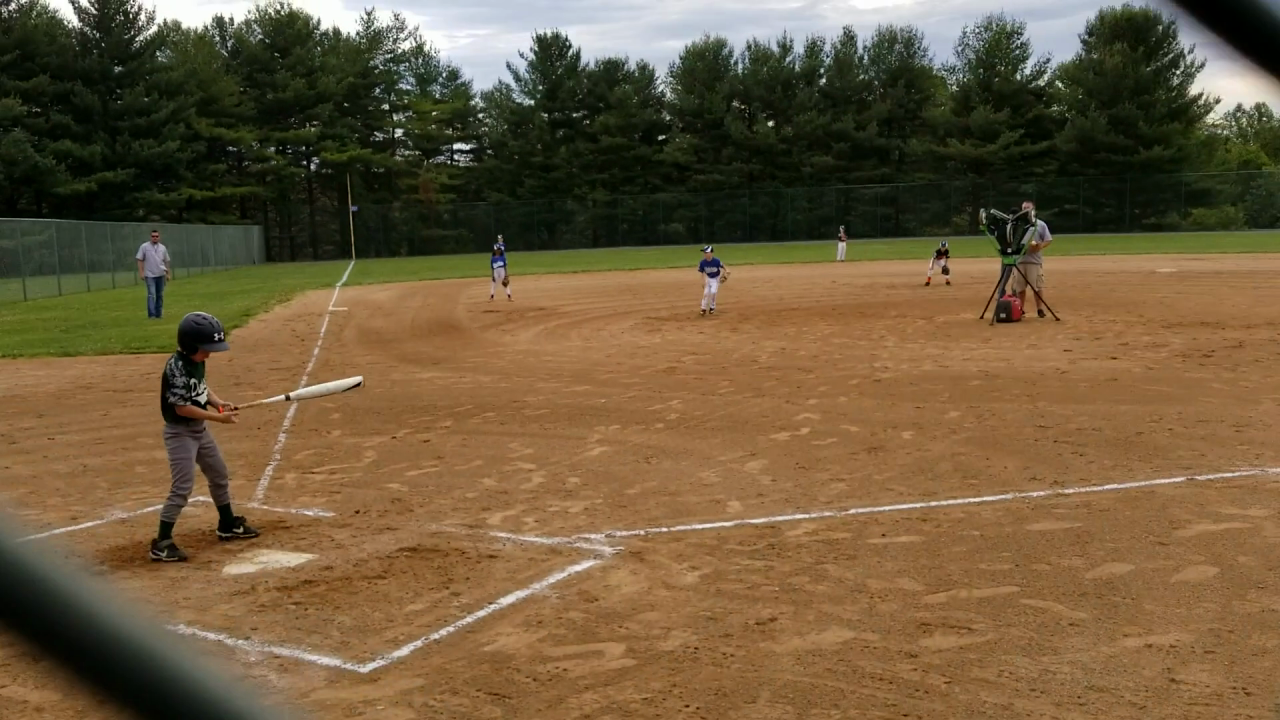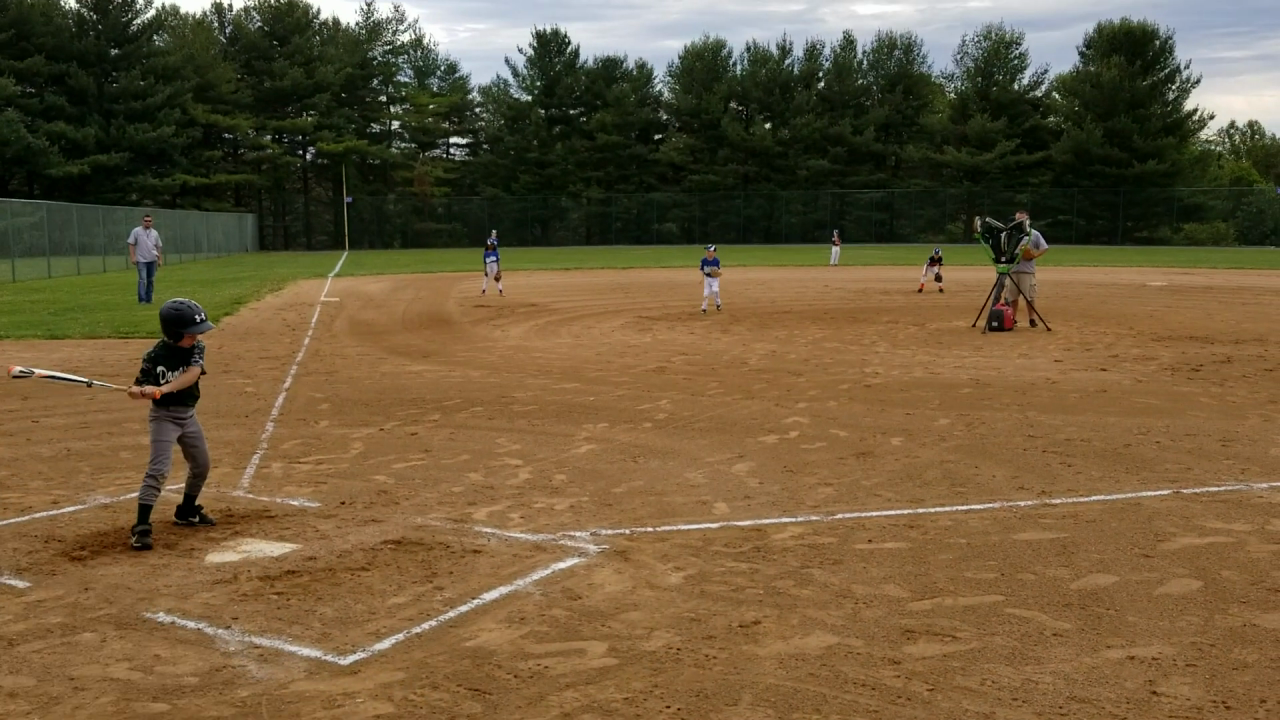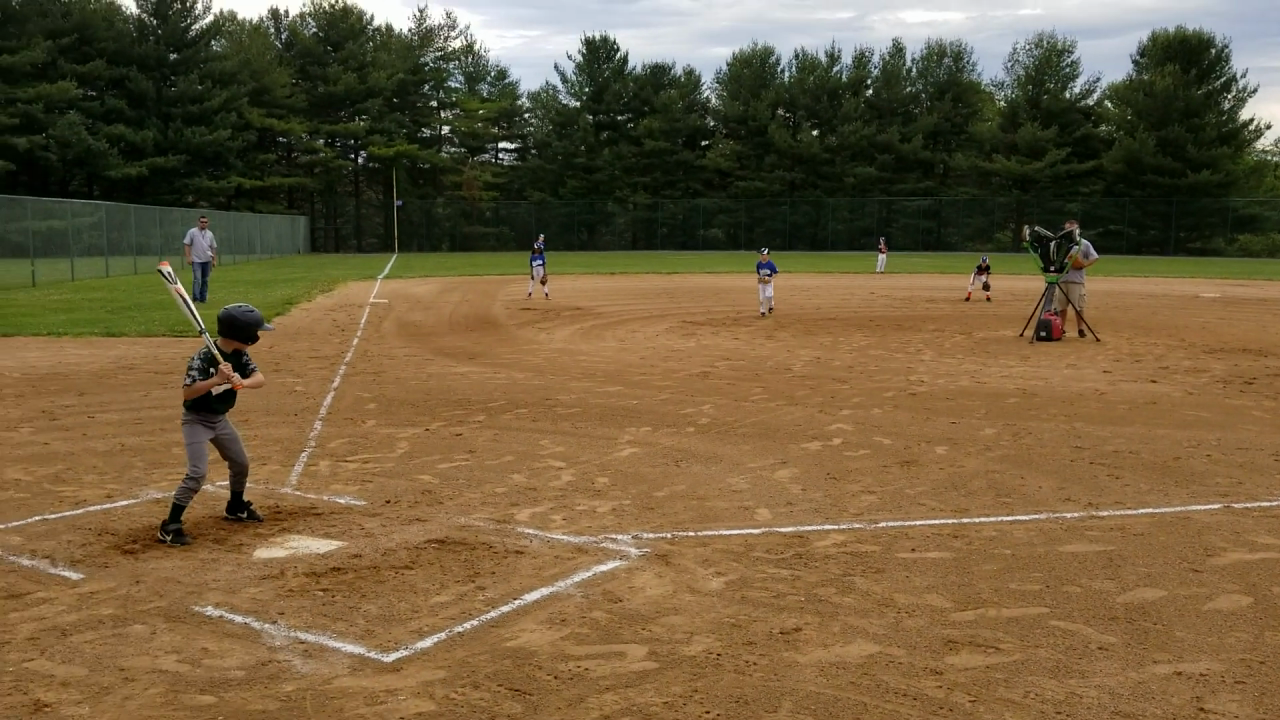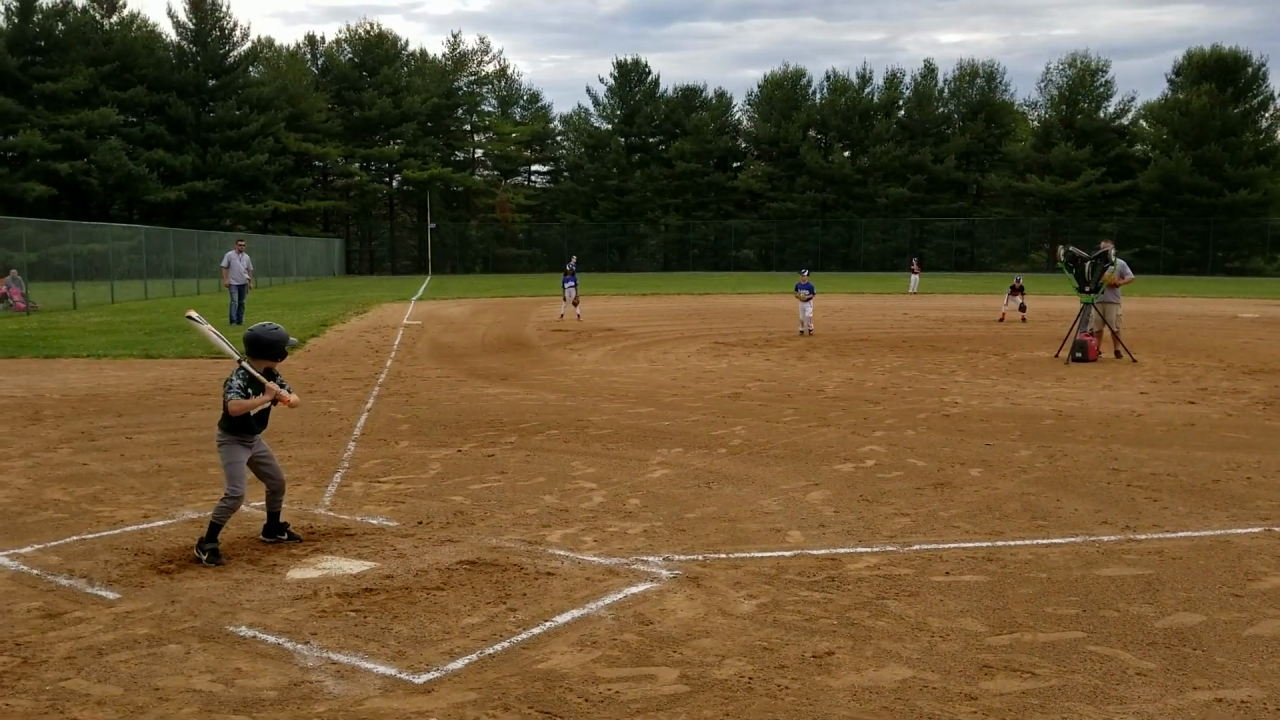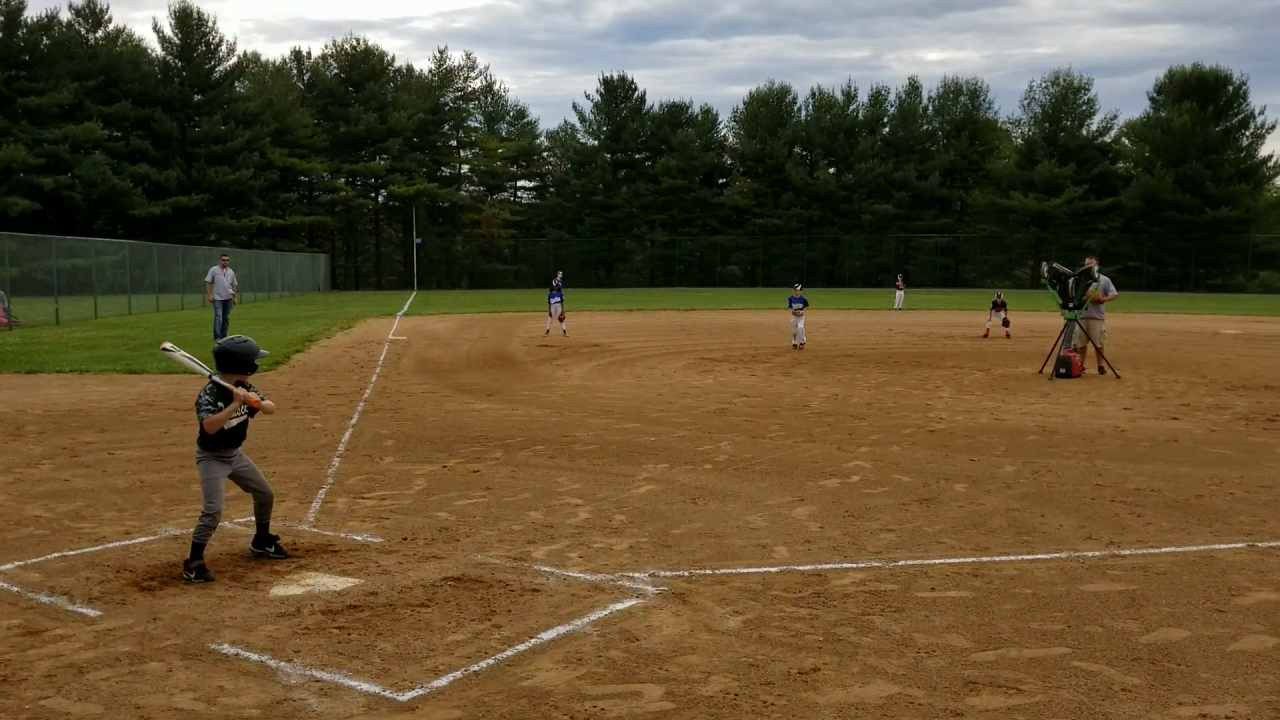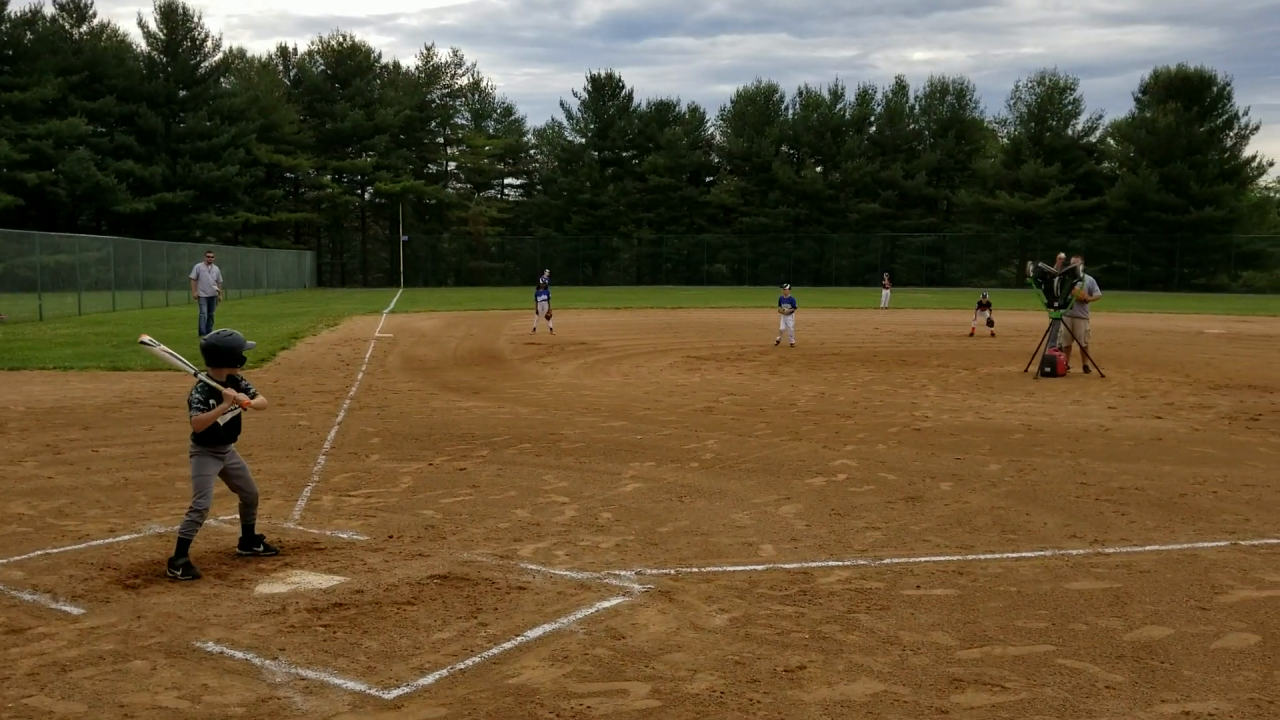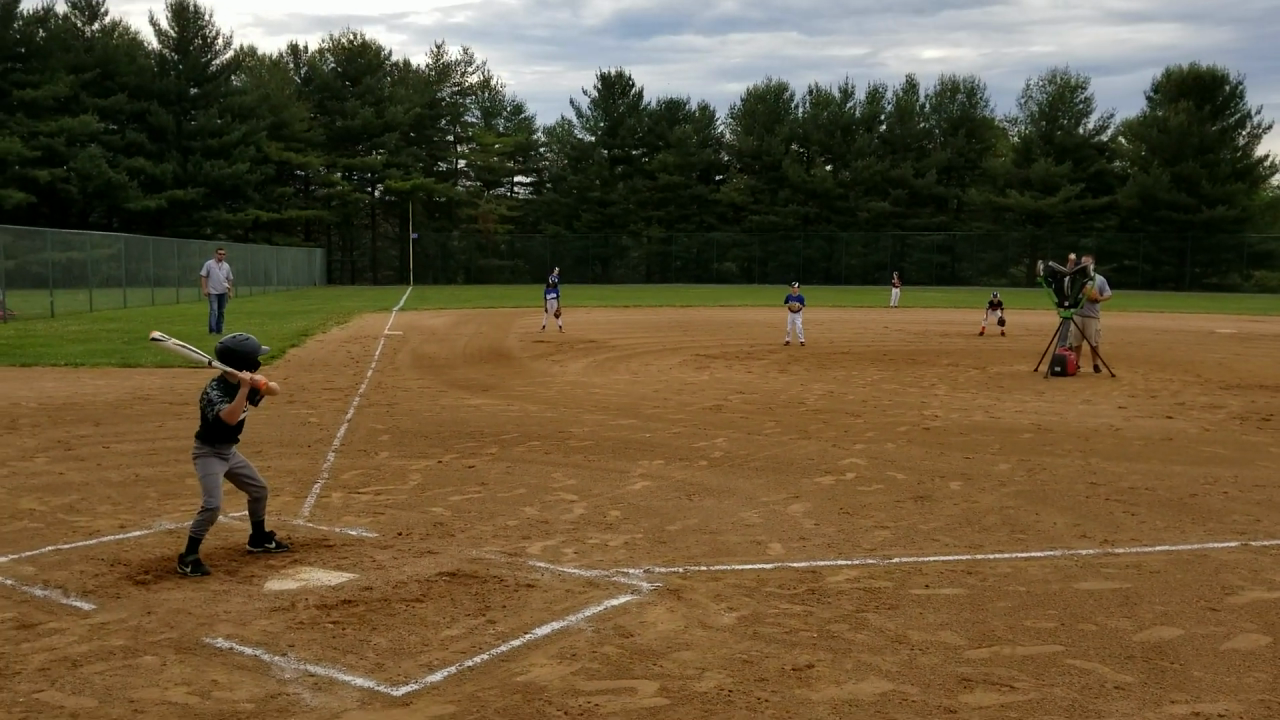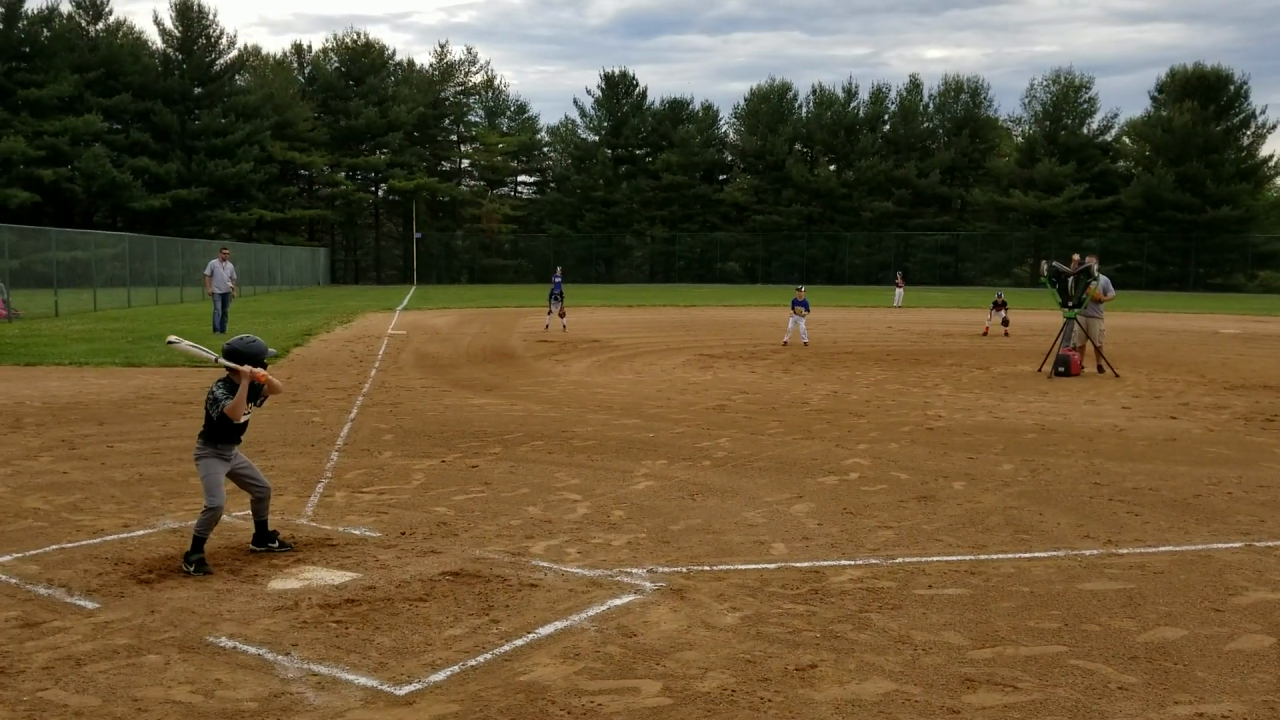
dt=0.4s
person 1, frame 1
left shoulder: (197, 361)
right shoulder: (176, 368)
right elbow: (181, 407)
left wrist: (217, 403)
right wrist: (218, 417)
left hip: (200, 429)
right hip: (180, 432)
left knee: (219, 475)
right knee: (182, 487)
left ankle: (228, 526)
right ankle: (162, 543)
person 1, frame 2
left shoulder: (197, 347)
right shoulder: (154, 355)
left elbow: (193, 373)
right elbow: (143, 387)
left wrist: (163, 387)
right wrist: (140, 392)
left hip: (189, 415)
right hip: (163, 417)
left knee: (201, 465)
right knee: (158, 470)
left ankle: (186, 511)
right ankle: (141, 527)
person 1, frame 3
left shoulder: (239, 356)
right shoulder: (202, 358)
left elbow: (259, 378)
right elbow: (188, 394)
left wrist: (242, 382)
right wrist: (218, 379)
left hip: (219, 419)
right hip: (196, 420)
left knee: (241, 463)
right knee: (197, 473)
left ankle: (236, 506)
right ankle: (170, 525)
person 1, frame 4
left shoulder: (271, 374)
right shoulder: (239, 378)
left elbow: (296, 400)
right elbow: (233, 408)
left wrist: (287, 397)
right wrist: (265, 397)
left hip: (254, 439)
right hip: (232, 441)
left knee: (277, 482)
right knee: (236, 493)
left ankle: (273, 529)
right ankle: (207, 544)
person 1, frame 5
left shoulder: (244, 387)
right shoulder: (209, 394)
left elbow: (272, 409)
right elbow: (209, 427)
left wrist: (255, 401)
right wrist: (234, 404)
left hip: (235, 454)
right hip: (211, 457)
left knee: (264, 494)
right knee: (213, 510)
left ankle: (262, 542)
right ankle: (194, 562)
person 1, frame 6
left shoulder: (236, 381)
right shoulder: (200, 391)
left elbow: (263, 402)
right elbow: (197, 425)
left wrist: (248, 401)
right wrist: (225, 404)
left hip: (228, 451)
right hip: (205, 453)
left knee: (250, 495)
right knee: (201, 506)
left ankle: (249, 542)
right ankle: (178, 561)
person 1, frame 7
left shoulder: (243, 382)
right shoulder: (214, 390)
left elbow: (275, 390)
right elbow: (231, 418)
left wrist: (262, 383)
right wrist: (244, 388)
left hip: (229, 451)
right hip: (209, 453)
left knee: (259, 490)
right knee: (212, 505)
left ankle: (259, 538)
right ankle: (189, 557)
person 1, frame 8
left shoulder: (251, 385)
right shoulder: (220, 390)
left elbow: (278, 388)
right elbow: (235, 413)
left wrist: (264, 377)
right wrist: (245, 382)
left hip: (231, 451)
right hip: (210, 453)
left knee: (262, 489)
right knee: (216, 504)
left ankle: (262, 538)
right ankle: (193, 556)
